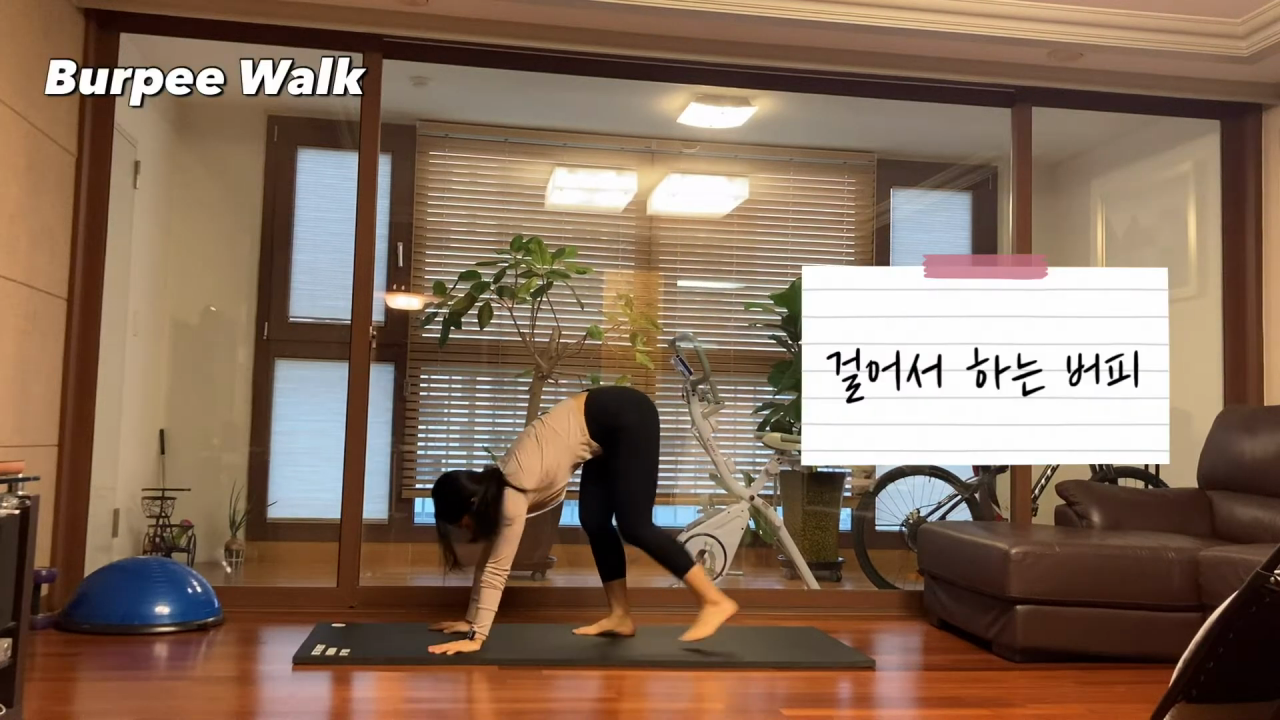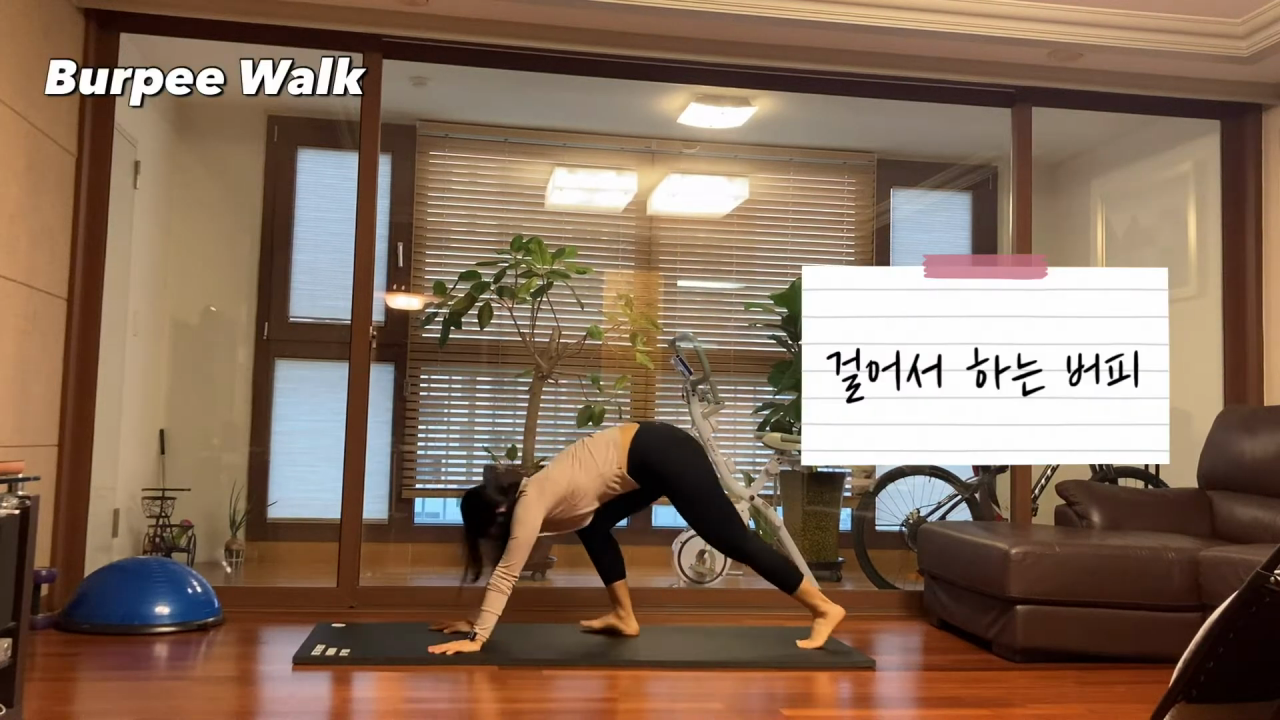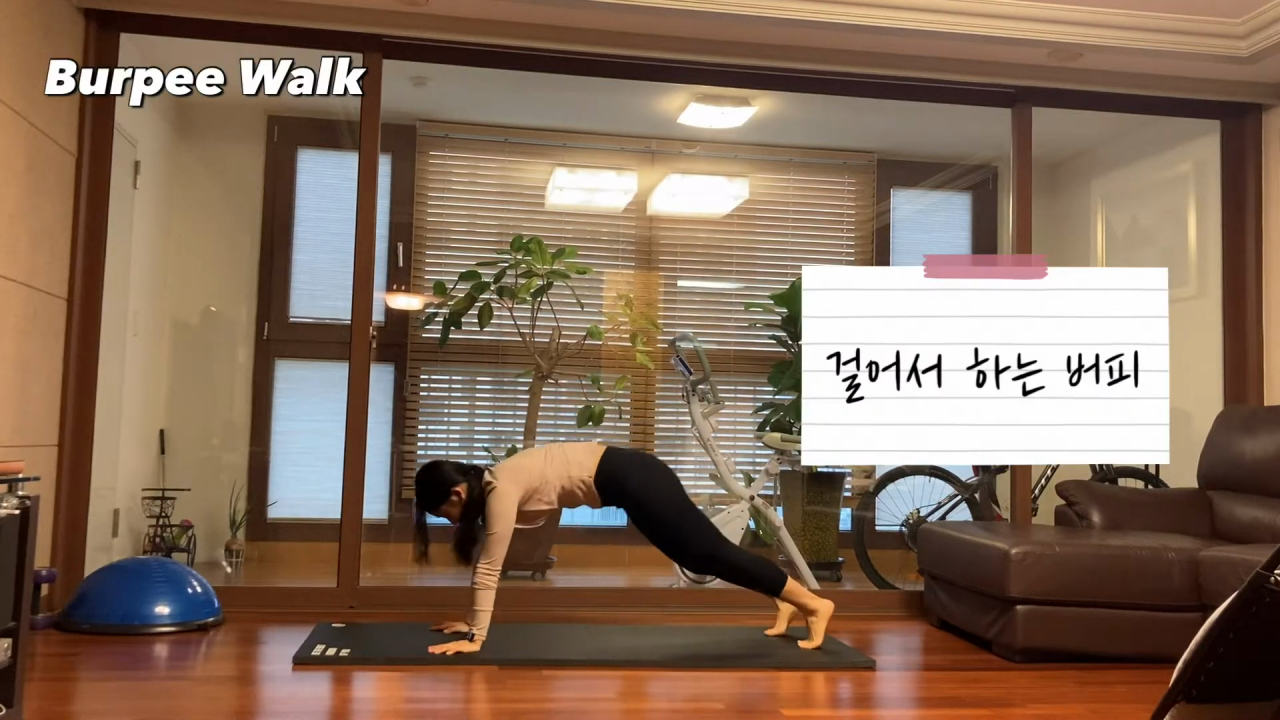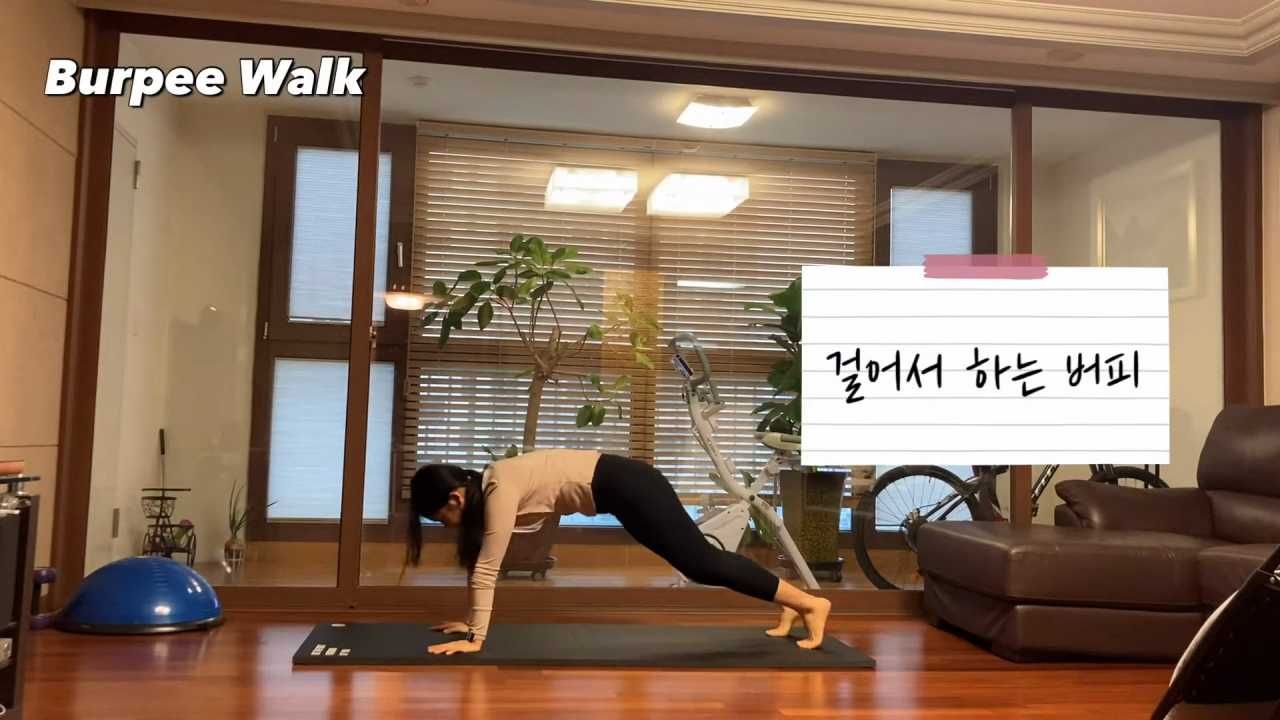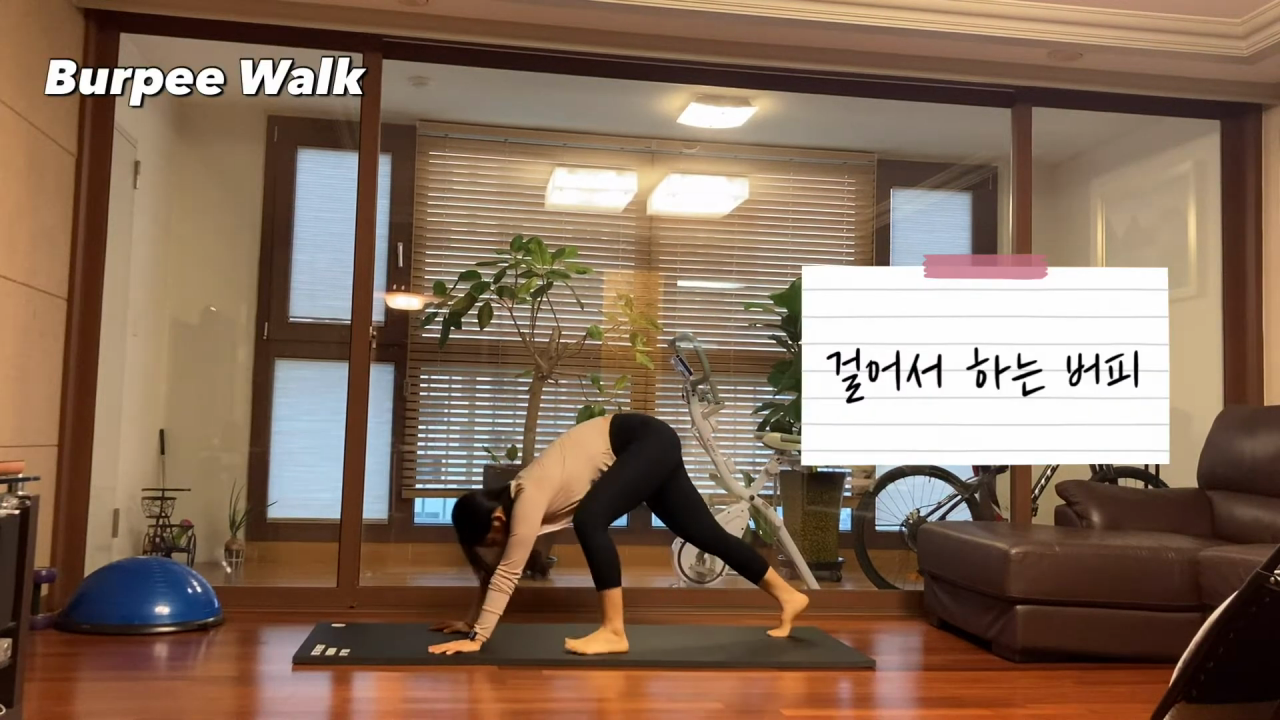
dt=0.5s
person 1, frame 1
left shoulder: (508, 495)
right shoulder: (494, 488)
left elbow: (497, 570)
right elbow: (491, 562)
left wrist: (476, 636)
right wrist: (472, 620)
left hip: (625, 416)
right hip: (606, 419)
left knee: (633, 525)
right knee: (593, 520)
left ankle: (714, 602)
right ankle: (620, 616)
person 1, frame 2
left shoulder: (529, 504)
right shoulder: (526, 499)
left elbow: (506, 574)
right elbow: (506, 573)
left wrist: (476, 637)
right wrist: (476, 622)
left hip: (662, 455)
right hip: (652, 451)
left knee: (734, 540)
right knee: (592, 527)
left ankle: (824, 609)
right ankle: (625, 616)
person 1, frame 3
left shoulder: (500, 490)
right shoulder: (492, 484)
left elbow: (489, 569)
right elbow: (487, 566)
left wrist: (475, 637)
right wrist: (472, 622)
left hip: (631, 480)
right hip: (627, 477)
left knee: (713, 552)
right knee: (697, 558)
left ankle: (813, 606)
right ankle: (784, 600)
person 1, frame 4
left shoulder: (498, 493)
right shoulder: (484, 490)
left elbow: (488, 568)
right elbow: (480, 562)
left wrist: (475, 637)
right wrist: (471, 621)
left hip: (630, 486)
right hip: (623, 488)
left knee: (704, 563)
right knee: (701, 559)
left ankle: (808, 605)
right ankle: (790, 606)
person 1, frame 5
left shoulder: (528, 501)
right shoulder: (509, 498)
left elbow: (508, 574)
right elbow: (500, 570)
left wrist: (477, 638)
right wrist: (472, 621)
left hip: (649, 439)
right hip: (641, 445)
left knee: (590, 519)
right knee: (704, 534)
left ankle: (614, 631)
right ankle: (787, 596)
